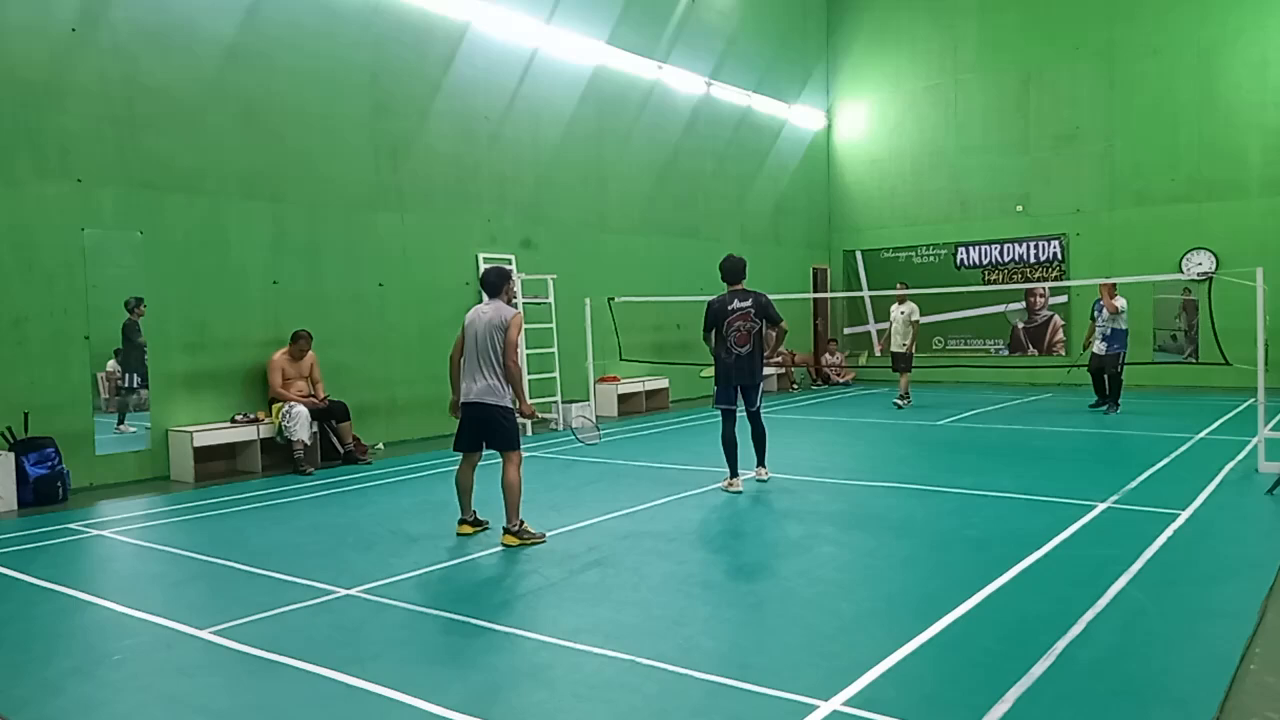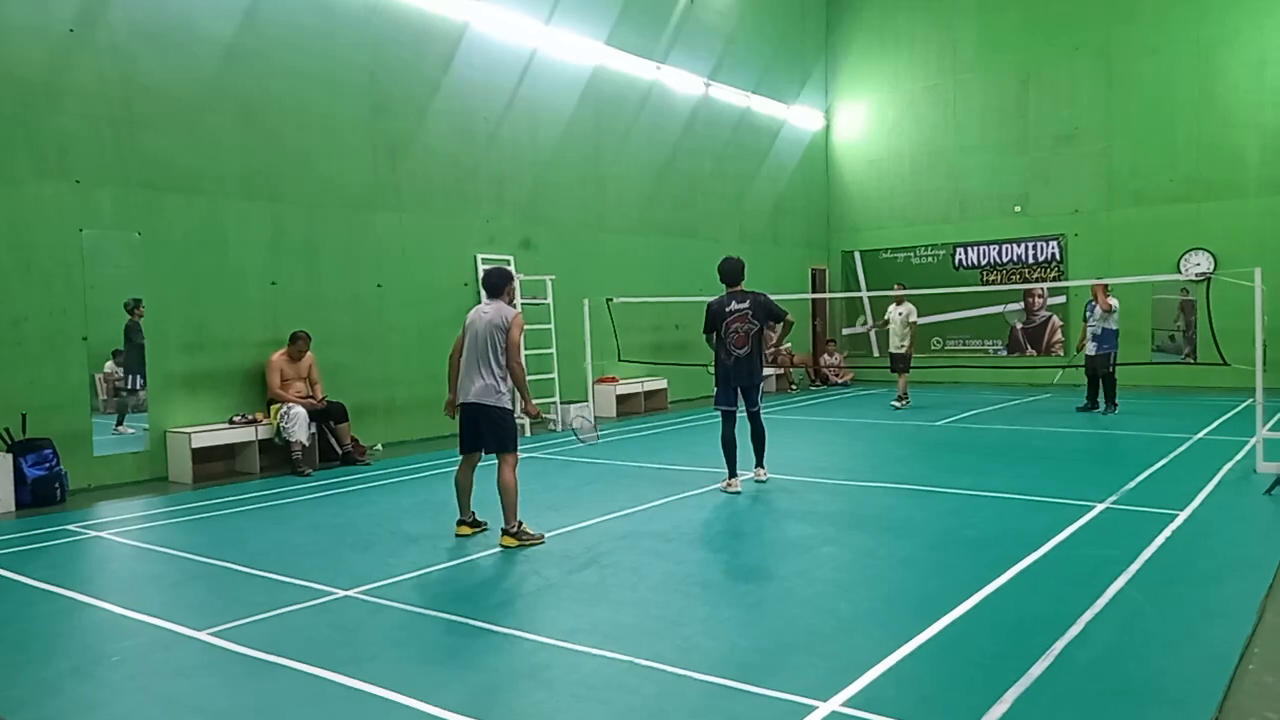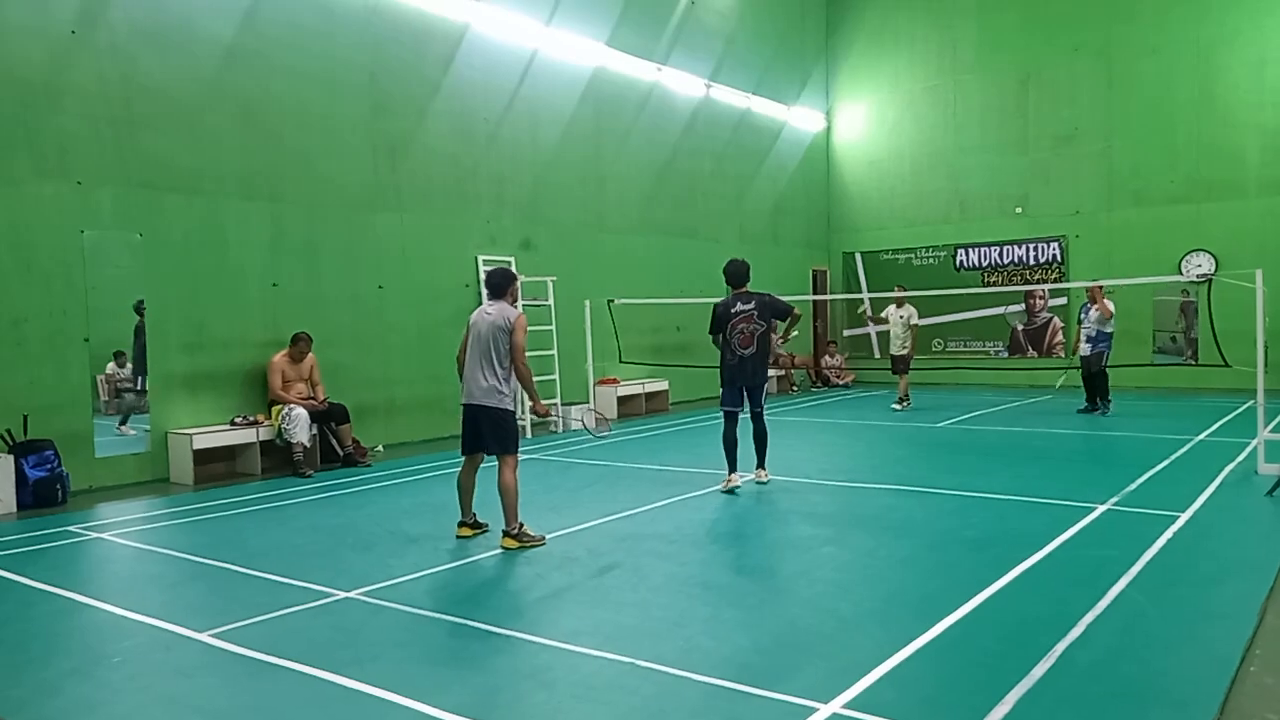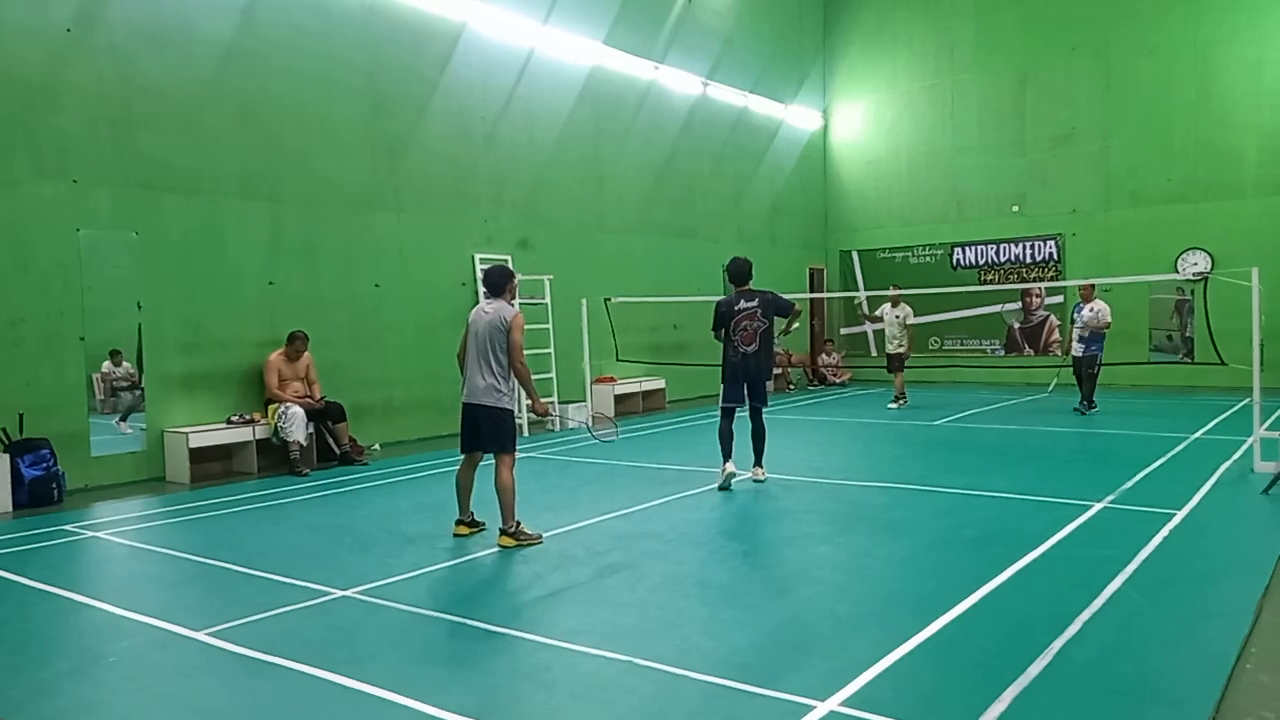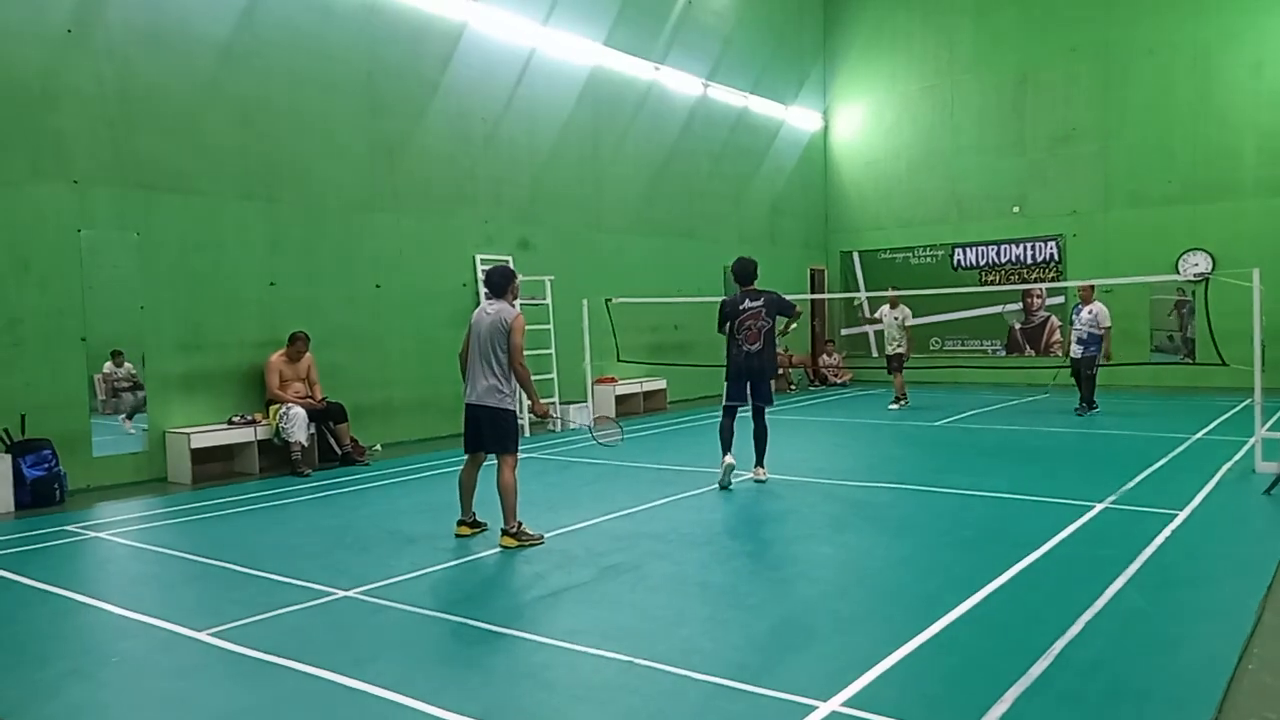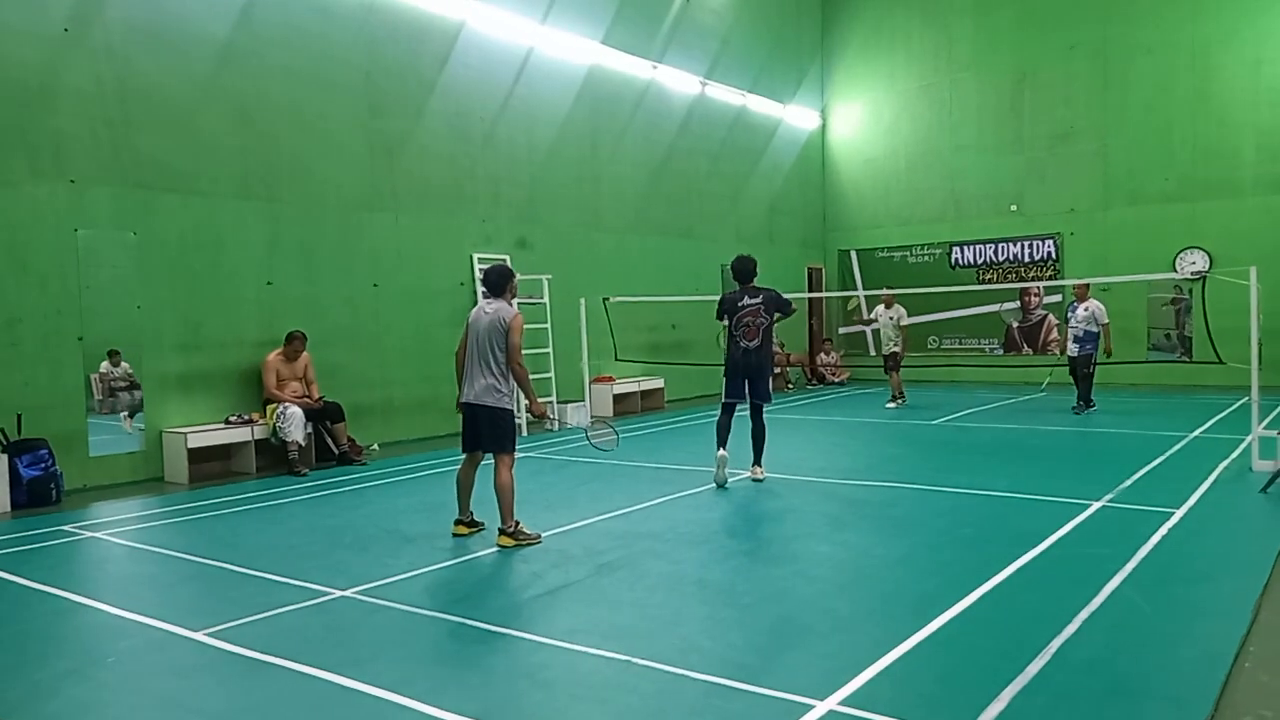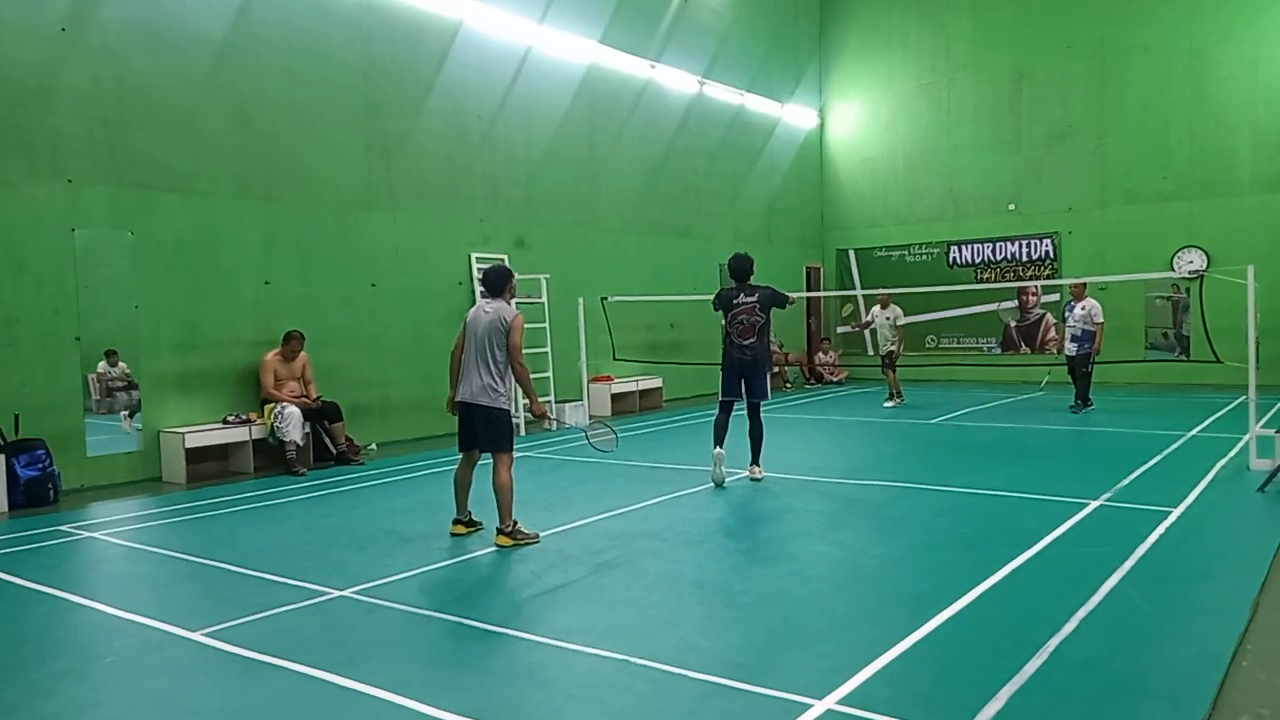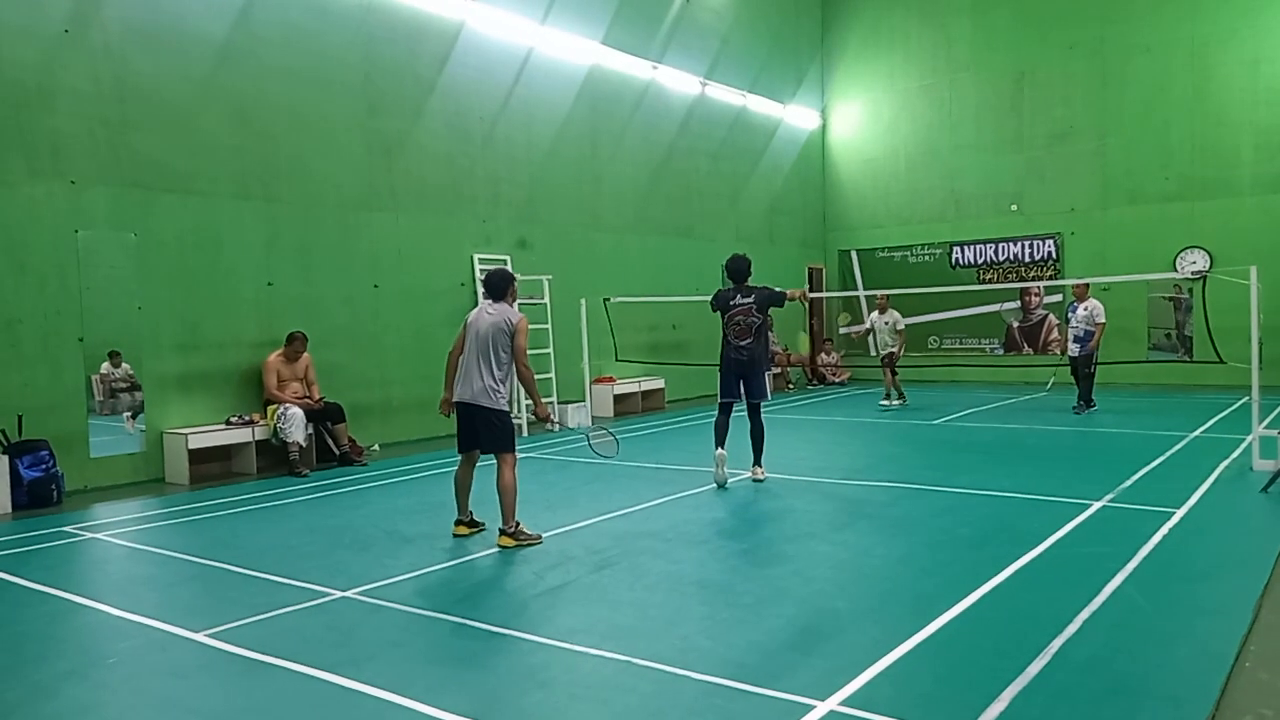
dt=0.2s
person 1, frame 1
left shoulder: (472, 314)
right shoulder: (511, 315)
left elbow: (455, 356)
right elbow: (510, 362)
left wrist: (455, 394)
right wrist: (522, 400)
left hip: (469, 398)
right hip: (496, 399)
left knee: (469, 459)
right knee: (512, 459)
left ankle: (467, 519)
right ankle: (513, 529)
person 1, frame 2
left shoulder: (473, 314)
right shoulder: (512, 316)
left elbow: (454, 356)
right elbow: (514, 363)
left wrist: (452, 394)
right wrist: (527, 401)
left hip: (468, 398)
right hip: (494, 400)
left knee: (469, 459)
right knee: (507, 461)
left ankle: (466, 520)
right ankle: (512, 530)
person 1, frame 3
left shoulder: (476, 314)
right shoulder: (515, 317)
left elbow: (461, 357)
right elbow: (519, 364)
right wrist: (535, 400)
left hip: (471, 399)
right hip: (498, 401)
left knee: (471, 460)
right knee: (507, 463)
left ankle: (467, 521)
right ankle: (512, 531)
person 1, frame 4
left shoulder: (476, 312)
right shoulder: (513, 316)
left elbow: (462, 355)
right elbow: (517, 363)
right wrist: (535, 399)
left hip: (471, 398)
right hip: (496, 400)
left knee: (470, 459)
right knee: (505, 461)
left ankle: (464, 520)
right ankle: (509, 530)
person 1, frame 5
left shoulder: (478, 313)
right shoulder: (513, 317)
left elbow: (464, 355)
right elbow: (517, 364)
right wrist: (535, 400)
left hip: (474, 399)
right hip: (499, 401)
left knee: (473, 459)
right knee: (507, 462)
left ankle: (466, 520)
right ankle: (511, 530)
person 1, frame 6
left shoulder: (476, 312)
right shoulder: (512, 316)
left elbow: (460, 354)
right elbow: (516, 364)
left wrist: (461, 391)
right wrist: (533, 401)
left hip: (471, 398)
right hip: (496, 401)
left knee: (471, 459)
right knee: (504, 462)
left ankle: (464, 520)
right ankle: (508, 530)
person 1, frame 7
left shoulder: (474, 311)
right shoulder: (512, 316)
left elbow: (456, 353)
right elbow: (516, 364)
left wrist: (453, 391)
right wrist: (534, 400)
left hip: (466, 397)
right hip: (492, 400)
left knee: (469, 457)
right knee: (503, 461)
left ankle: (462, 519)
right ankle: (507, 529)
person 1, frame 8
left shoulder: (474, 314)
right shoulder: (516, 320)
left elbow: (454, 354)
right elbow: (522, 367)
left wrist: (447, 392)
right wrist: (538, 403)
left hip: (463, 398)
right hip: (490, 401)
left knee: (469, 458)
right knee: (506, 461)
left ankle: (464, 519)
right ankle: (509, 530)
person 2, frame 1
left shoulder: (716, 304)
right shoulder: (760, 300)
left elbow: (707, 337)
right elbow: (782, 328)
right wrist: (773, 350)
left hip: (726, 371)
right hip: (753, 370)
left knee: (728, 422)
right knee: (755, 417)
left ankle: (734, 478)
right ankle: (761, 467)
person 2, frame 2
left shoulder: (715, 306)
right shoulder: (759, 301)
left elbow: (709, 339)
right elbow: (789, 320)
right wrist: (778, 341)
left hip: (726, 371)
right hip: (753, 370)
left knee: (728, 422)
right knee: (755, 418)
left ankle: (733, 477)
right ankle: (760, 468)
person 2, frame 3
left shoulder: (721, 307)
right shoulder: (765, 301)
left elbow: (715, 339)
right elbow: (796, 313)
right wrist: (786, 334)
left hip: (731, 372)
right hip: (758, 371)
left knee: (730, 422)
right knee: (757, 418)
left ankle: (732, 473)
right ankle: (761, 469)
person 2, frame 4
left shoulder: (723, 304)
right shoulder: (767, 299)
left elbow: (717, 335)
right elbow: (797, 309)
right wrist: (788, 327)
left hip: (733, 368)
right hip: (760, 367)
left knee: (727, 417)
right knee: (756, 416)
left ankle: (728, 462)
right ankle: (758, 468)
person 2, frame 5
left shoulder: (728, 303)
right shoulder: (771, 299)
left elbow: (721, 330)
right elbow: (797, 312)
right wrist: (786, 328)
left hip: (737, 367)
right hip: (763, 367)
left knee: (728, 414)
right knee: (759, 416)
left ankle: (727, 455)
right ankle: (759, 468)
person 2, frame 6
left shoulder: (728, 299)
right shoulder: (769, 296)
left elbow: (719, 318)
right elbow: (791, 309)
left hip: (735, 364)
right hip: (761, 364)
left knee: (727, 411)
right knee: (757, 414)
left ankle: (721, 450)
right ankle: (757, 466)
person 2, frame 7
left shoulder: (725, 296)
right shoulder: (765, 294)
right elbow: (790, 300)
right wrist: (790, 297)
left hip: (732, 362)
right hip: (757, 362)
left knee: (724, 410)
right knee: (754, 413)
left ankle: (718, 448)
right ankle: (755, 466)
person 2, frame 8
left shoulder: (722, 296)
right shoulder: (762, 295)
right elbow: (790, 296)
right wrist: (801, 292)
left hip: (730, 362)
right hip: (755, 363)
left knee: (724, 411)
right knee: (754, 414)
left ankle: (720, 449)
right ankle: (757, 467)
